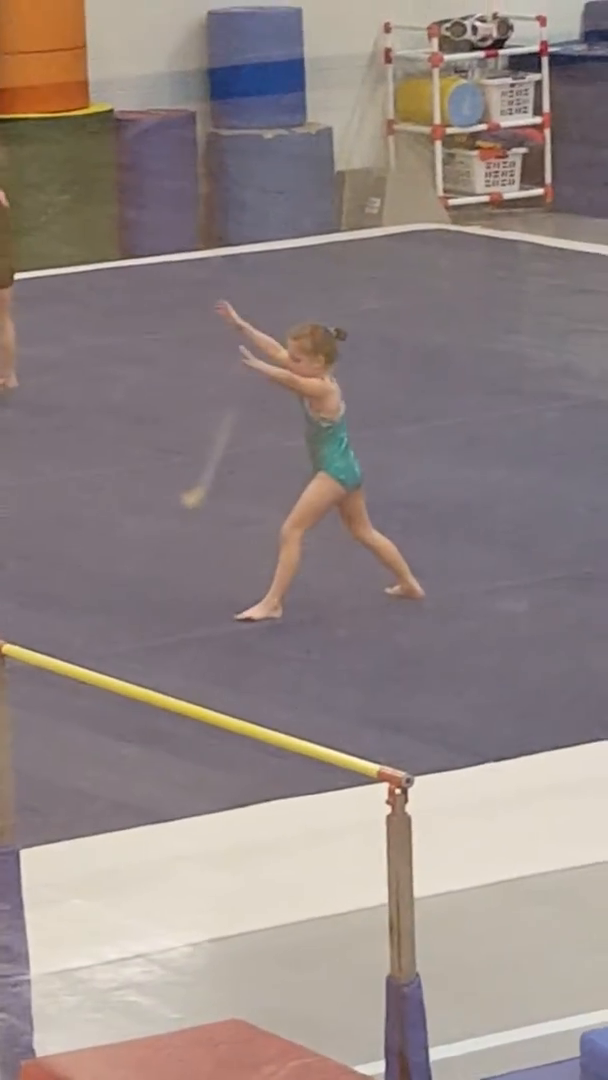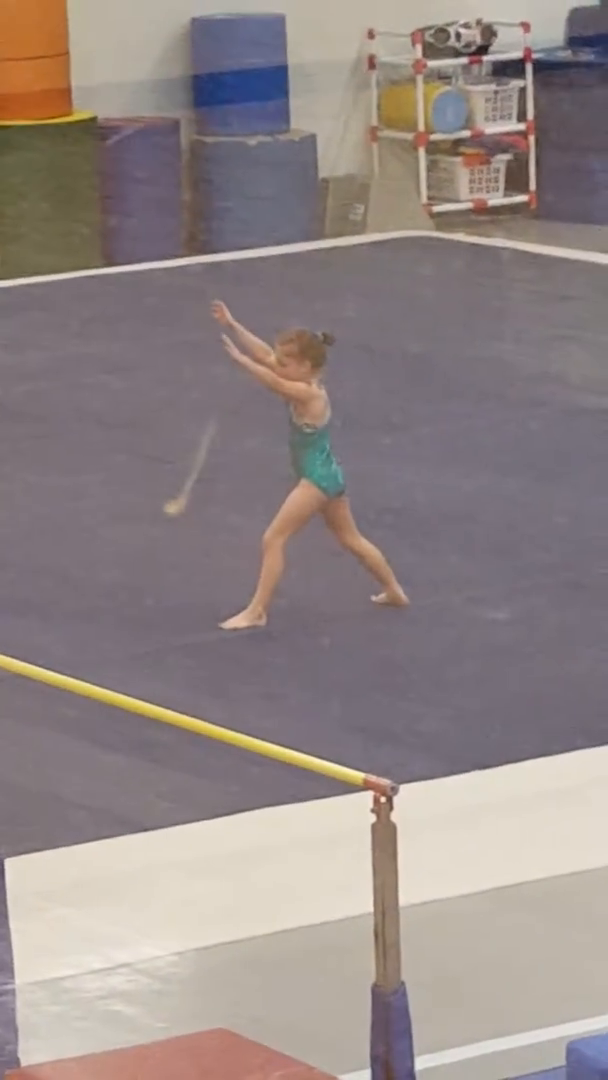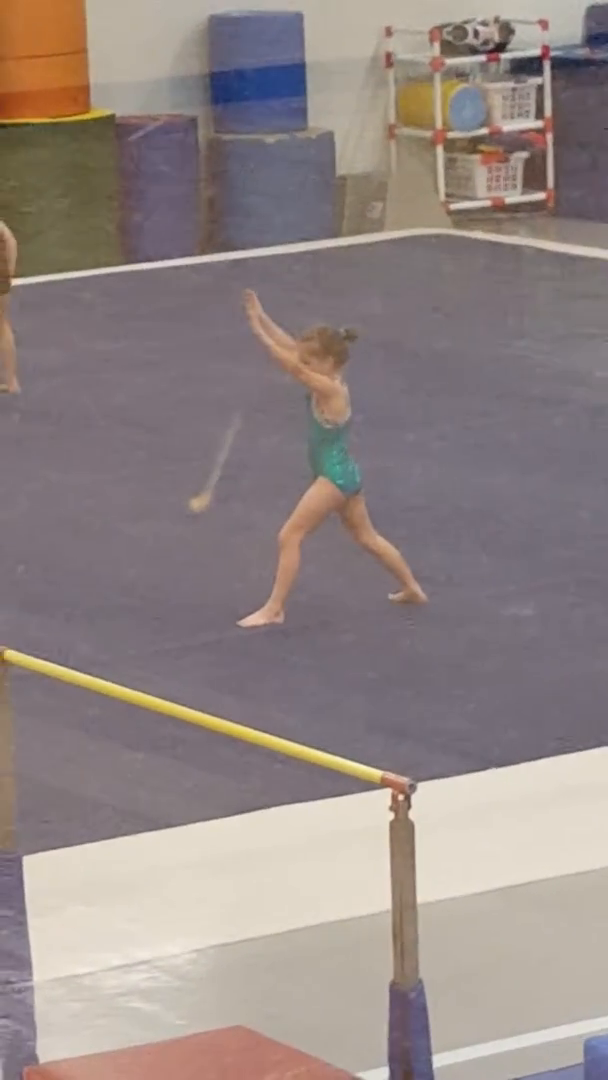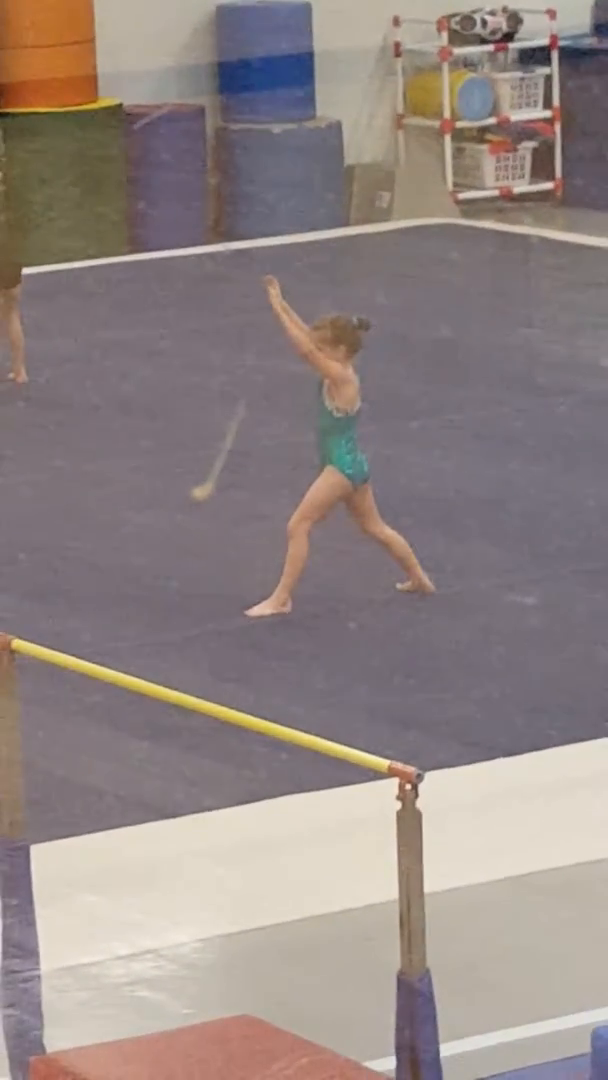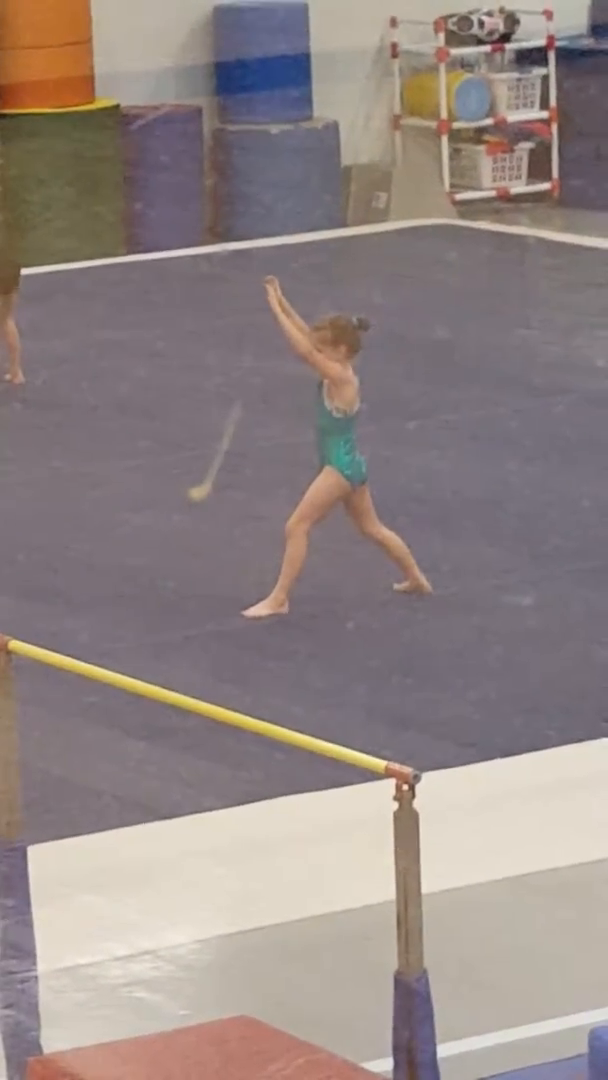
dt=0.4s
person 1, frame 1
left shoulder: (323, 389)
right shoulder: (314, 378)
left elbow: (287, 379)
right elbow: (275, 350)
left wrist: (258, 366)
right wrist: (238, 323)
left hip: (334, 472)
right hip: (344, 468)
left knee: (291, 532)
right knee: (364, 533)
left ankle: (273, 603)
right ankle: (409, 584)
person 1, frame 2
left shoulder: (309, 394)
right shoulder: (305, 385)
left elbow: (272, 381)
right elbow: (265, 354)
left wrist: (238, 357)
right wrist: (231, 325)
left hip: (316, 479)
right hip: (327, 475)
left knee: (273, 540)
right knee: (351, 539)
left ankle: (256, 611)
right ankle: (394, 591)
person 1, frame 3
left shoulder: (331, 390)
right shoulder: (327, 382)
left elbow: (294, 367)
right elbow: (292, 349)
left wrist: (261, 335)
right wrist: (261, 317)
left hip: (333, 477)
right hip: (342, 473)
left knee: (289, 537)
right knee: (368, 538)
left ankle: (274, 609)
right ankle: (412, 589)
person 1, frame 4
left shoulder: (342, 378)
right shoulder: (337, 370)
left elbow: (307, 350)
right elbow: (308, 337)
left wrist: (279, 313)
right wrist: (281, 304)
left hip: (341, 466)
right hip: (349, 463)
left knee: (297, 527)
right knee: (375, 527)
left ankle: (281, 599)
right ankle: (419, 579)
person 1, frame 5
left shoulder: (342, 378)
right shoulder: (337, 370)
left elbow: (305, 351)
right elbow: (308, 338)
left wrist: (277, 313)
right wrist: (282, 303)
left hip: (340, 467)
right hip: (347, 463)
left knee: (296, 527)
right knee: (373, 528)
left ankle: (278, 599)
right ankle: (417, 579)
